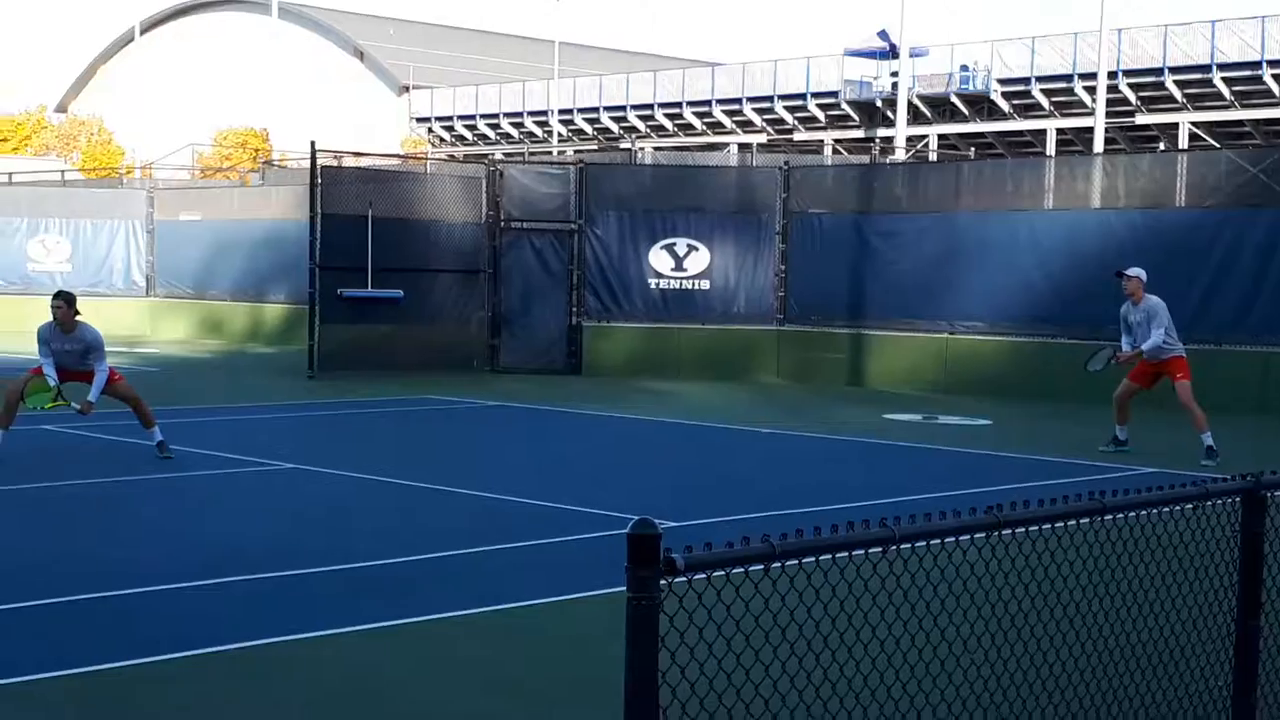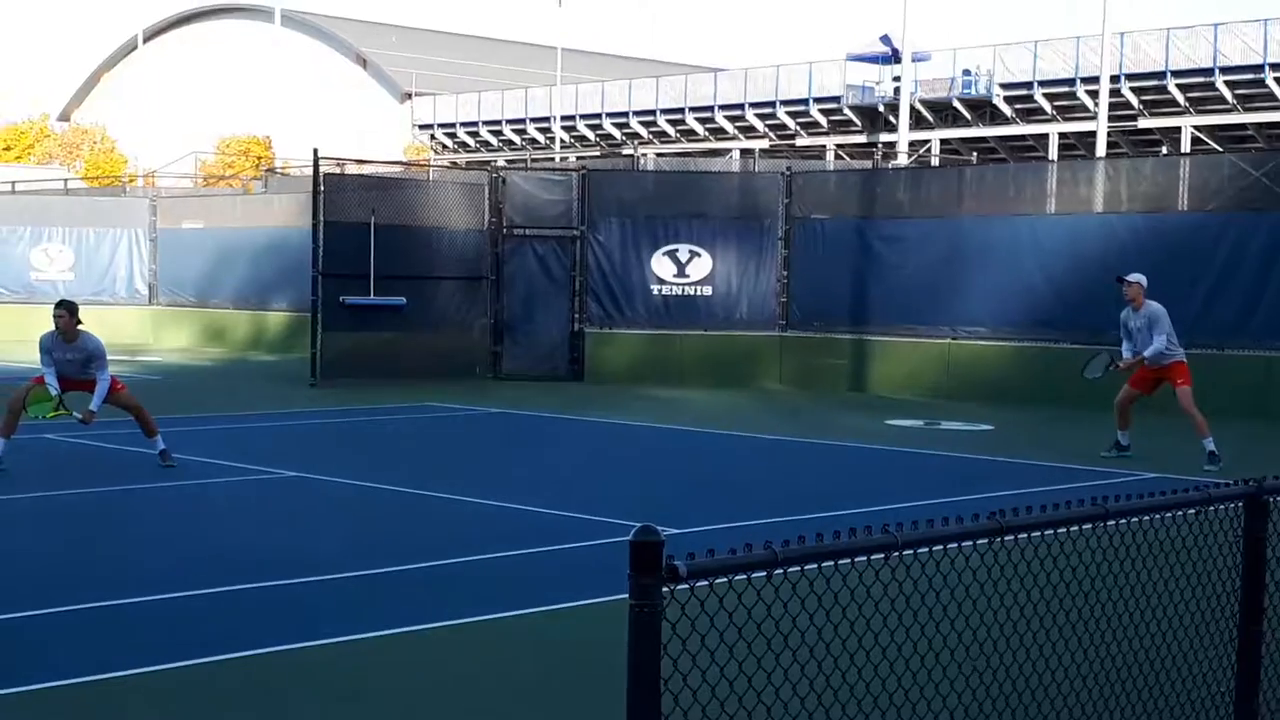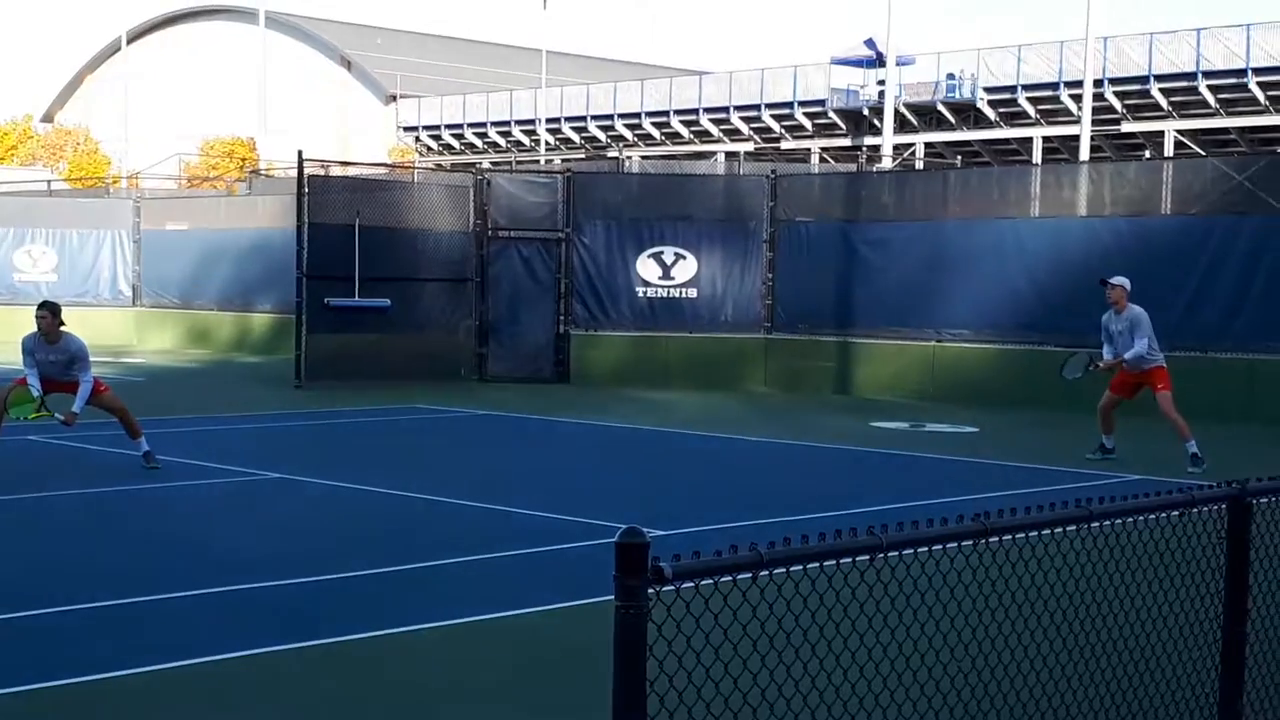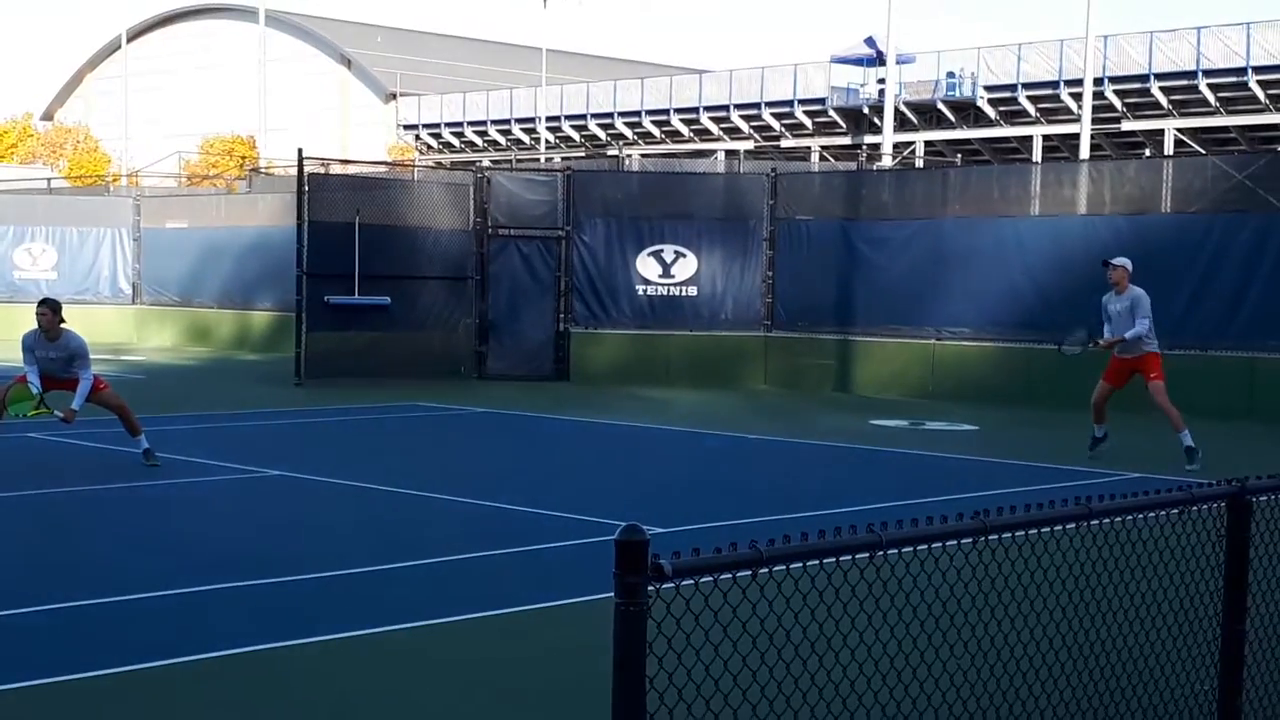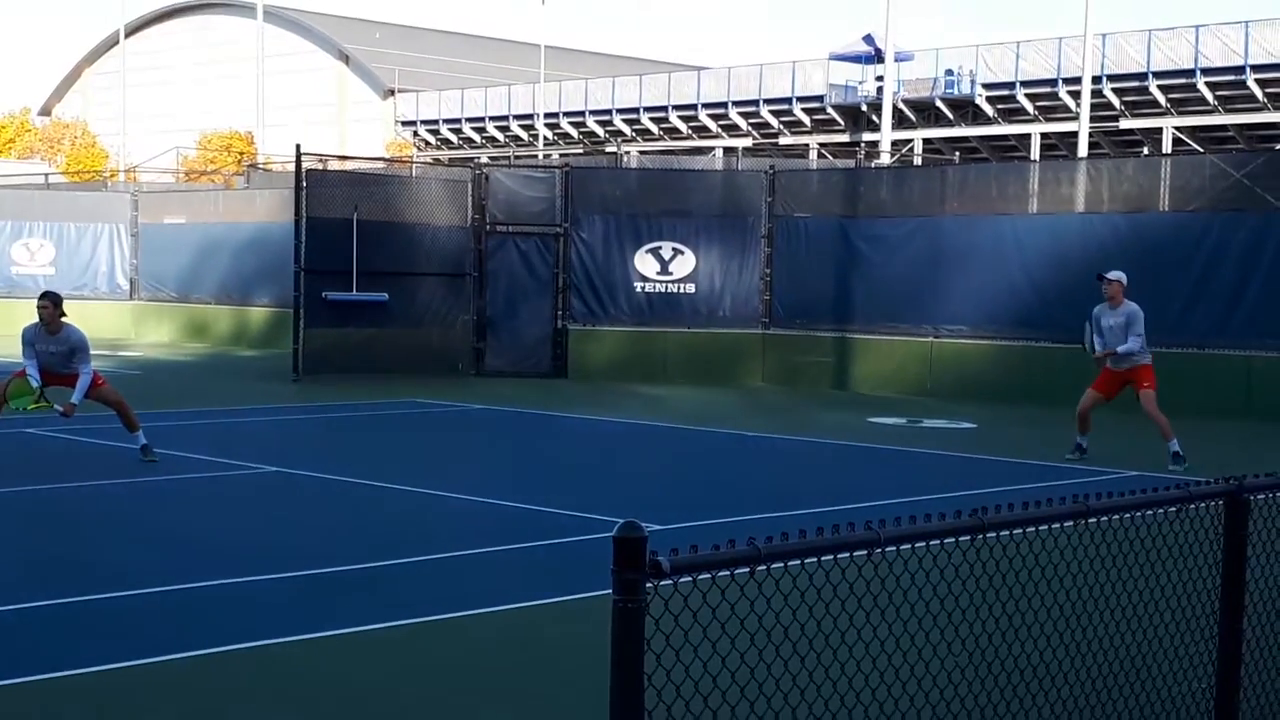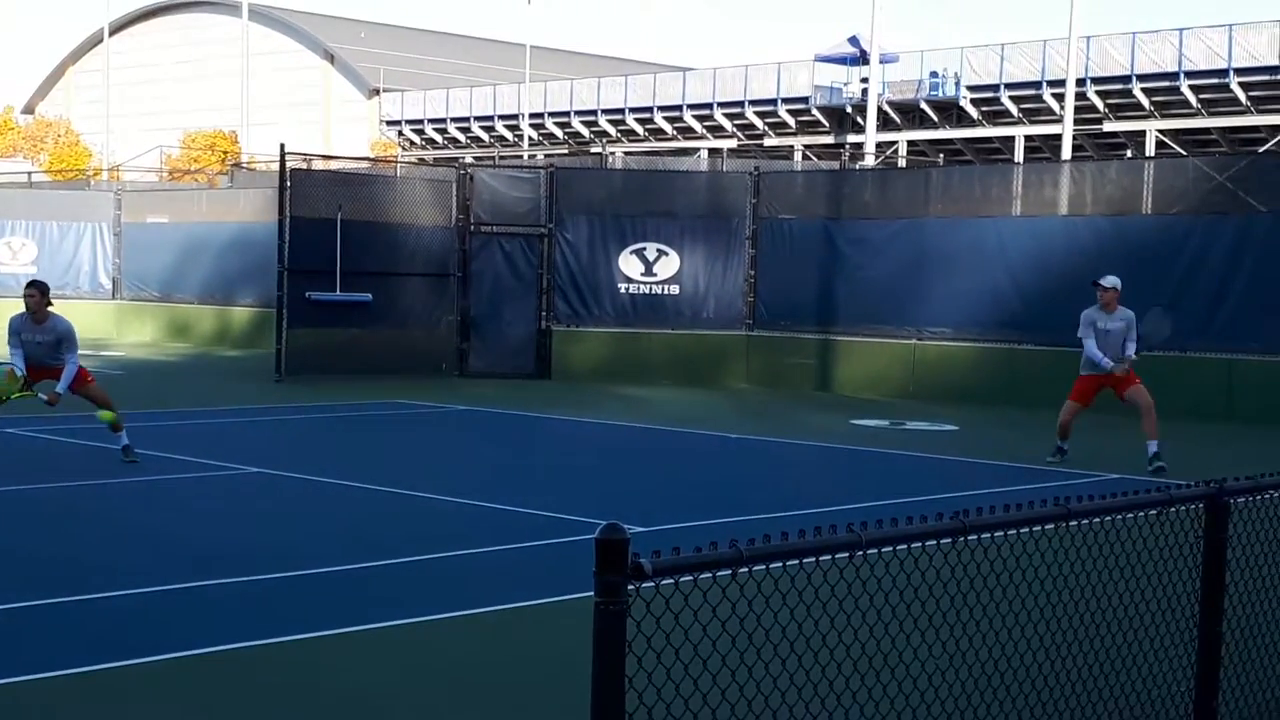
dt=0.2s
person 1, frame 1
left shoulder: (1155, 305)
right shoulder: (1125, 310)
left elbow: (1158, 339)
right elbow: (1127, 336)
left wrist: (1134, 354)
right wrist: (1126, 353)
left hip: (1172, 356)
right hip: (1149, 360)
left knee: (1187, 400)
right knee: (1119, 396)
left ankle: (1210, 448)
right ankle: (1121, 439)
person 1, frame 2
left shoulder: (1155, 311)
right shoulder: (1125, 316)
left elbow: (1160, 345)
right elbow: (1127, 342)
left wrist: (1135, 361)
right wrist: (1126, 360)
left hip: (1173, 362)
right hip: (1149, 366)
left knee: (1187, 406)
right knee: (1120, 402)
left ankle: (1213, 453)
right ankle: (1123, 444)
person 1, frame 3
left shoulder: (1137, 314)
right shoulder: (1106, 319)
left elbow: (1141, 348)
right elbow: (1108, 345)
left wrist: (1116, 362)
right wrist: (1107, 361)
left hip: (1153, 367)
right hip: (1129, 370)
left knee: (1168, 411)
right knee: (1103, 407)
left ankle: (1195, 456)
right ankle: (1108, 447)
person 1, frame 4
left shoulder: (1138, 295)
right shoulder: (1107, 300)
left elbow: (1142, 329)
left wrist: (1116, 340)
right wrist: (1106, 339)
left hip: (1146, 354)
right hip: (1121, 356)
left knee: (1161, 401)
right knee: (1097, 400)
left ankle: (1190, 448)
right ankle: (1099, 436)
person 1, frame 5
left shoulder: (1133, 311)
right shoulder: (1098, 312)
left elbow: (1135, 345)
left wrist: (1109, 353)
right wrist: (1099, 354)
left hip: (1139, 366)
right hip: (1113, 368)
left knee: (1150, 409)
right knee: (1082, 409)
left ankle: (1177, 454)
right ankle: (1081, 447)
person 1, frame 6
left shoulder: (1128, 316)
right shoulder: (1088, 316)
left elbow: (1131, 344)
right elbow: (1089, 348)
left wrist: (1128, 361)
right wrist: (1110, 366)
left hip: (1121, 371)
right hip: (1091, 373)
left knee: (1147, 404)
right knee: (1064, 420)
left ankle: (1154, 456)
right ankle: (1062, 448)
person 2, frame 1
left shoulder: (91, 336)
right shoulder: (44, 332)
left elbow: (101, 370)
right elbow: (47, 362)
left wrist: (90, 400)
right wrist: (52, 385)
left hip: (90, 370)
right hip: (57, 369)
left knee: (133, 397)
left ankle: (158, 440)
person 2, frame 2
left shoulder: (93, 345)
right shoulder: (46, 341)
left elbow: (103, 379)
right elbow: (49, 372)
left wrist: (92, 409)
right wrist: (54, 395)
left hip: (93, 379)
right hip: (59, 379)
left knee: (135, 407)
right knee: (15, 402)
left ankle: (161, 449)
person 2, frame 3
left shoulder: (75, 346)
right shoulder: (28, 342)
left elbow: (86, 380)
right elbow: (31, 373)
left wrist: (75, 411)
right wrist: (36, 397)
left hip: (76, 380)
right hip: (42, 380)
left knee: (119, 409)
left ankle: (145, 450)
person 2, frame 4
left shoulder: (76, 343)
right shoulder: (29, 339)
left elbow: (86, 378)
right elbow: (31, 370)
left wrist: (74, 408)
right wrist: (36, 394)
left hip: (76, 377)
right hip: (42, 378)
left knee: (119, 406)
left ankle: (145, 448)
person 2, frame 5
left shoulder: (76, 337)
right shoulder: (29, 333)
left elbow: (86, 372)
right elbow: (30, 364)
left wrist: (74, 402)
right wrist: (36, 387)
left hip: (75, 373)
right hip: (42, 372)
left knee: (118, 402)
left ankle: (142, 444)
person 2, frame 6
left shoulder: (63, 327)
right shoulder: (16, 323)
left elbow: (72, 361)
right elbow: (16, 353)
left wrist: (59, 391)
right wrist: (20, 376)
left hip: (63, 366)
right hip: (31, 367)
left knee: (105, 401)
left ankle: (124, 444)
